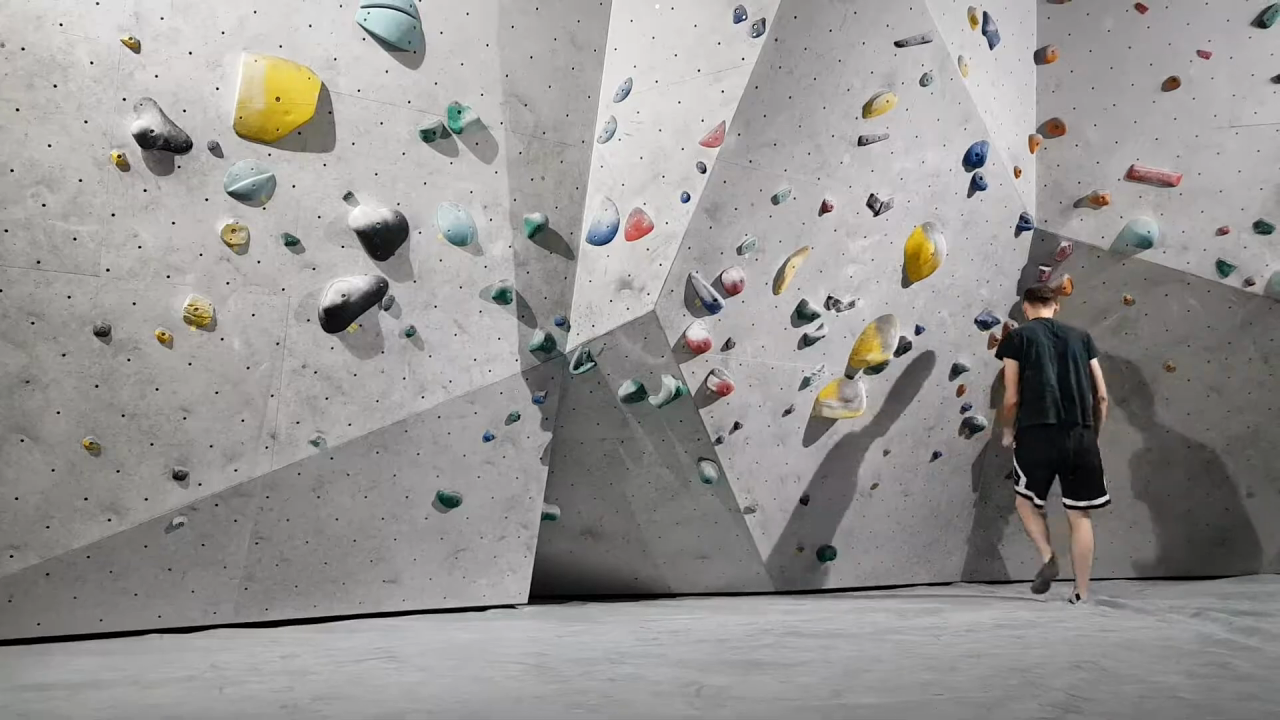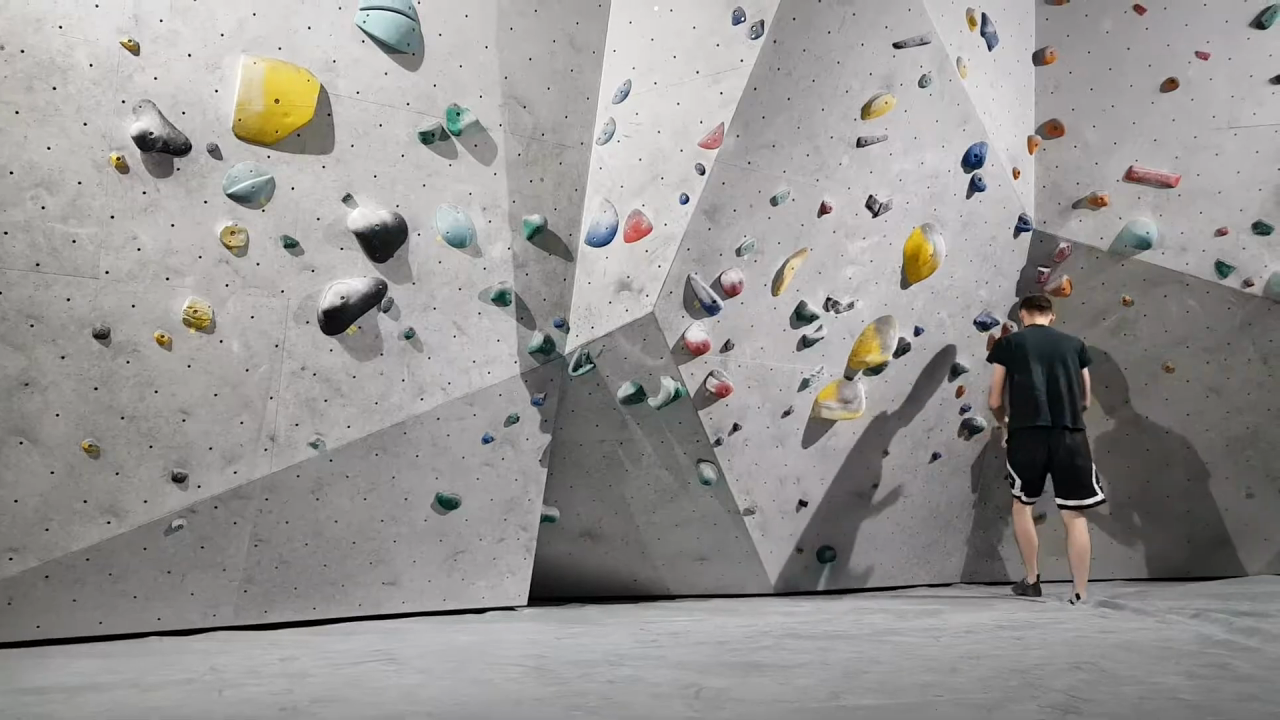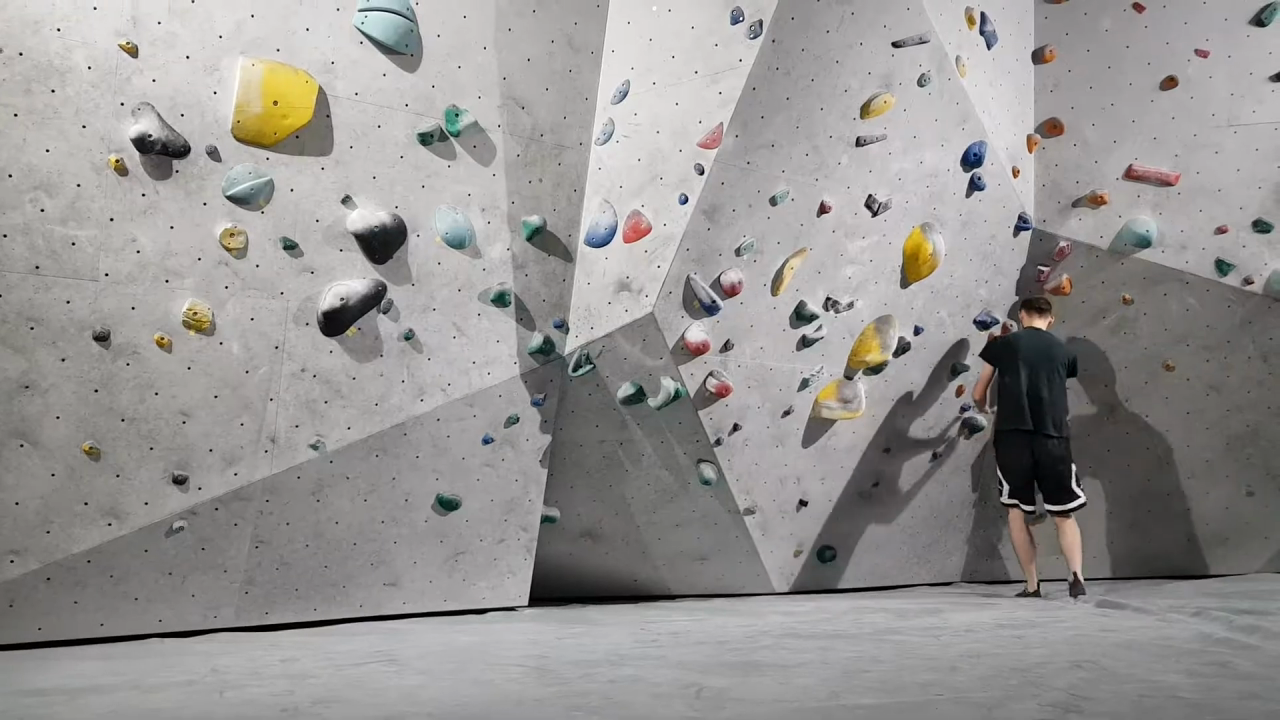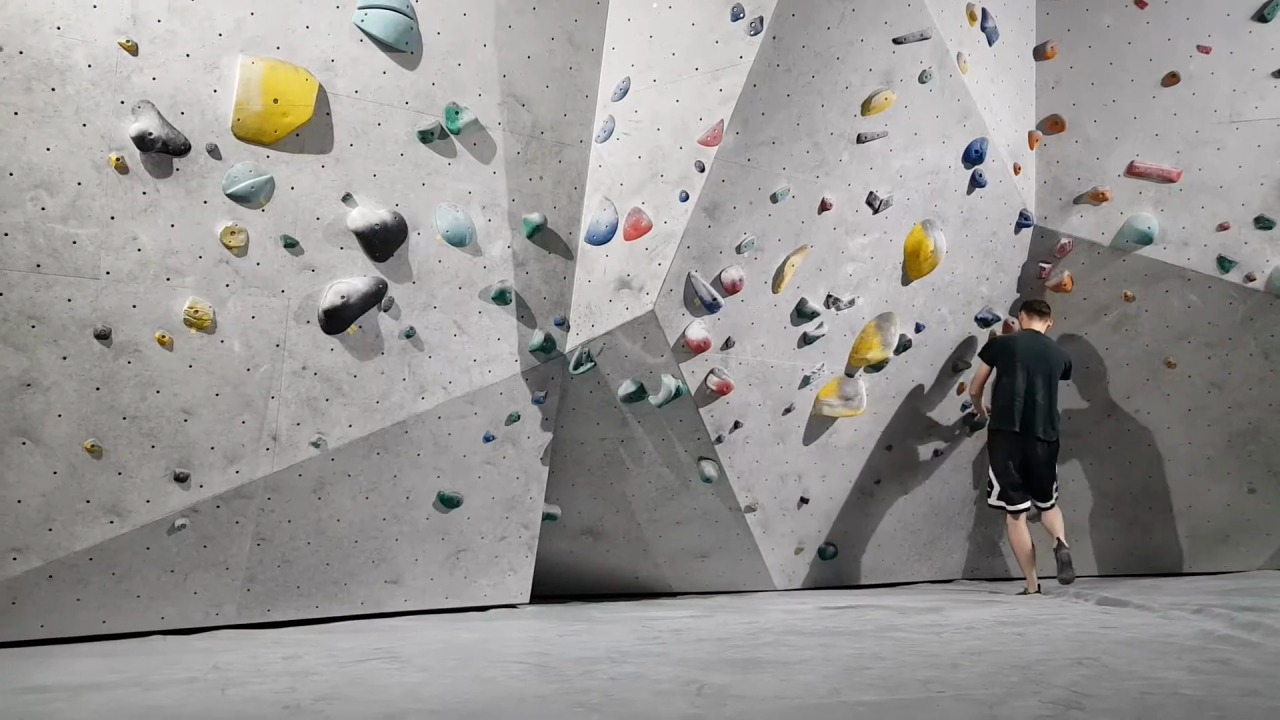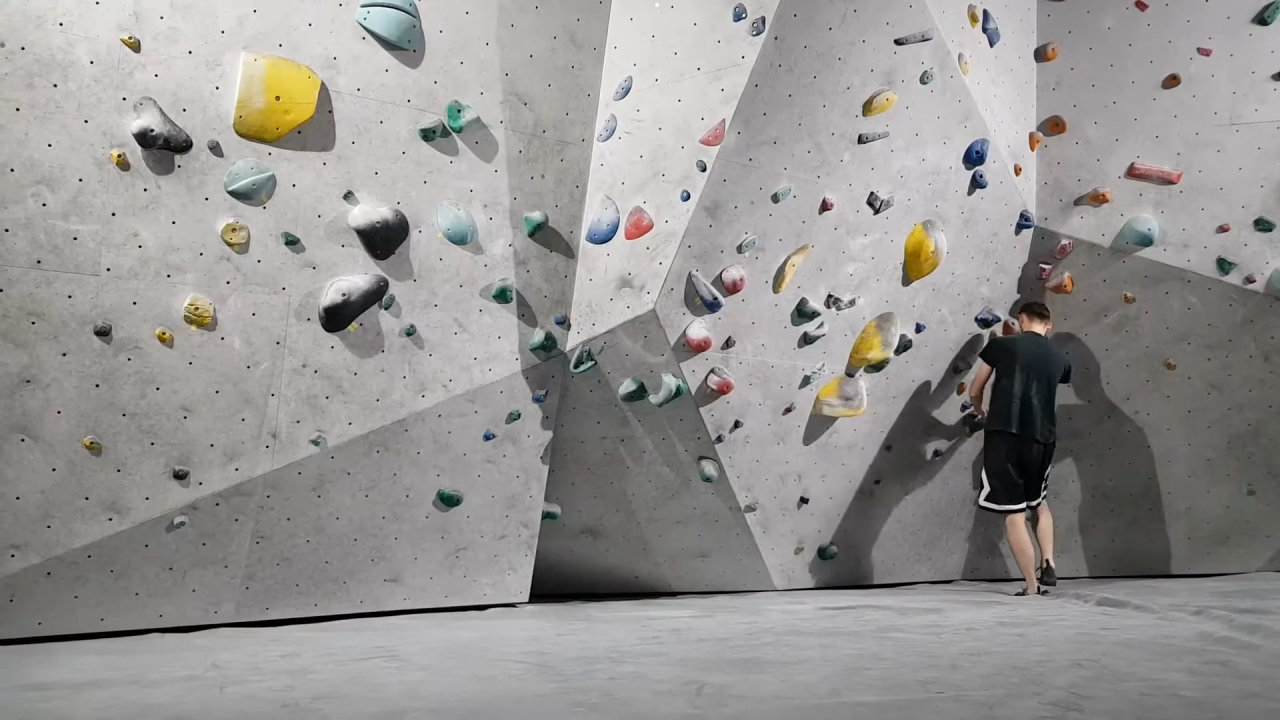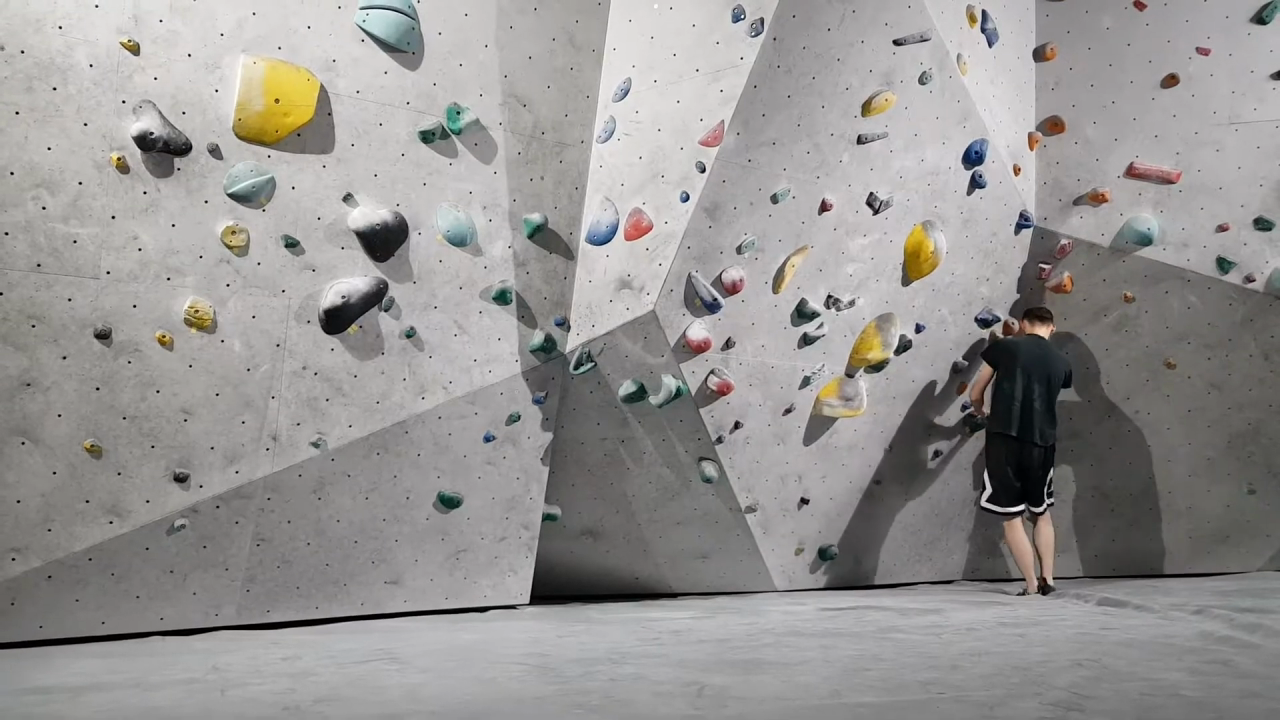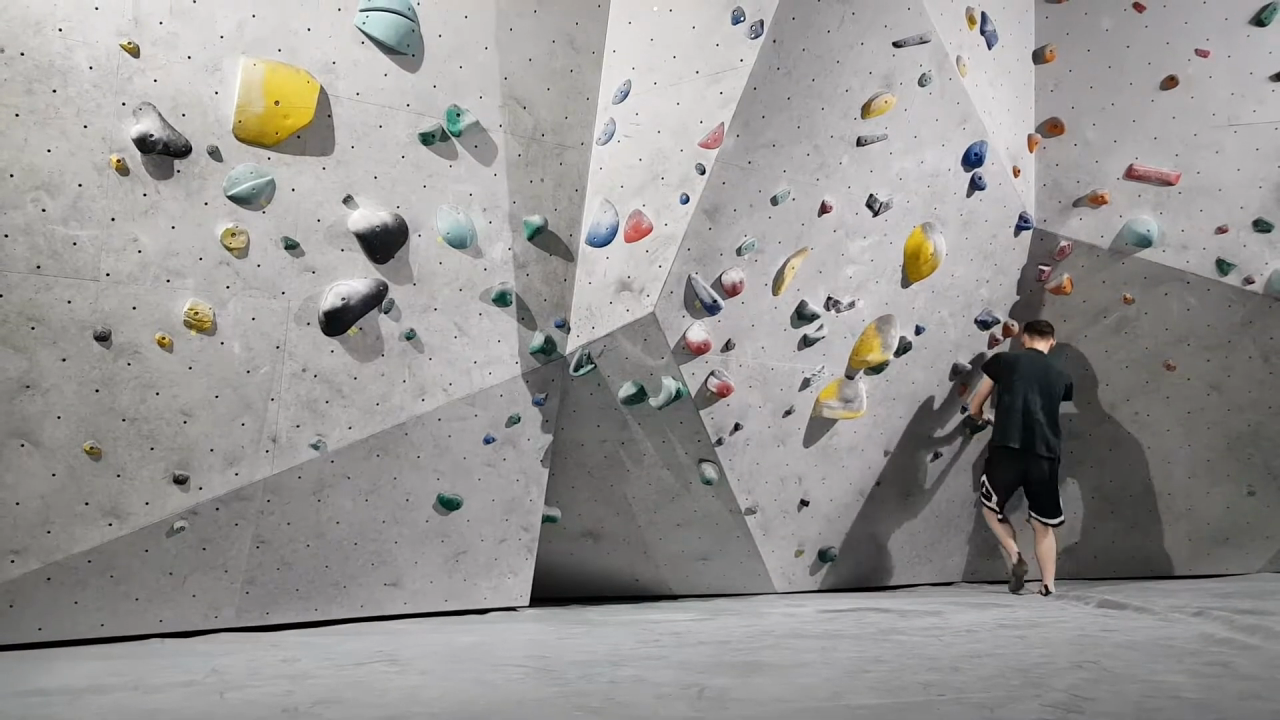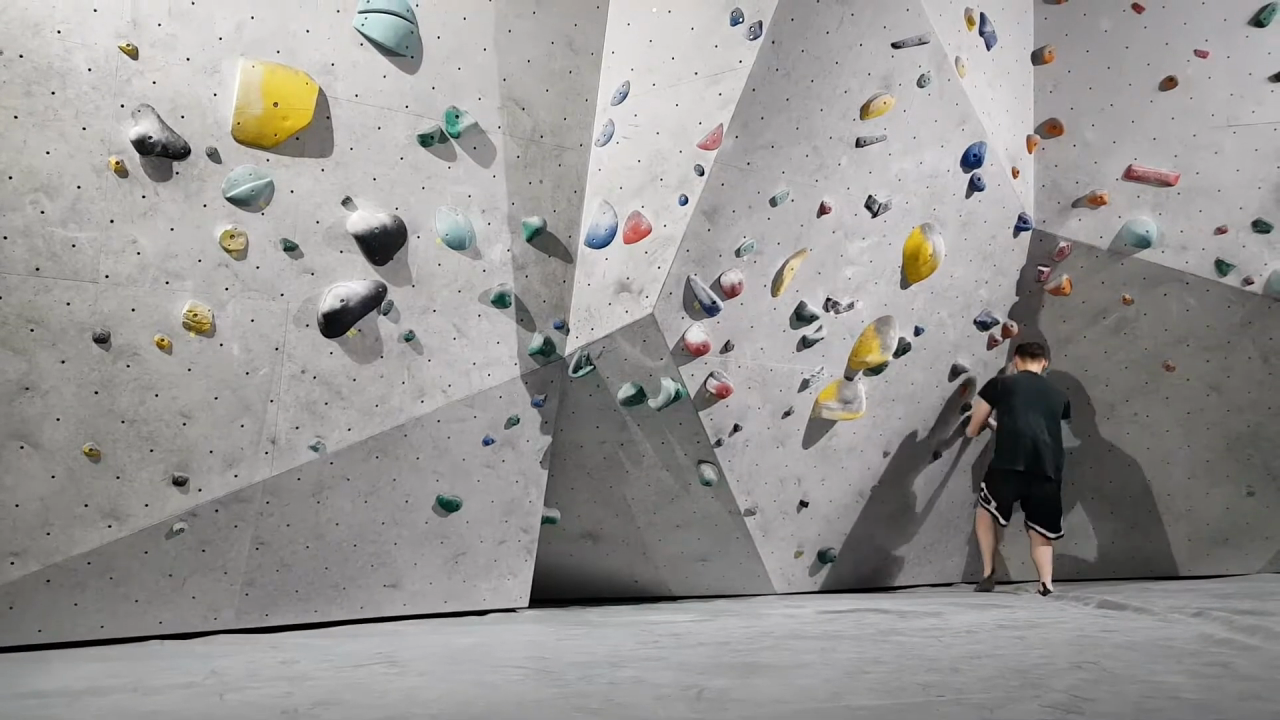
dt=0.2s
person 1, frame 1
left shoulder: (1017, 337)
right shoulder: (1081, 337)
left elbow: (1011, 398)
right elbow: (1102, 396)
left wrist: (1008, 431)
right wrist: (1093, 434)
left hip: (1037, 430)
right hip: (1081, 432)
left knee: (1026, 500)
right knee: (1080, 514)
left ankle: (1048, 558)
right ankle: (1081, 593)
person 1, frame 2
left shoulder: (1008, 343)
right shoulder: (1075, 344)
left elbow: (995, 401)
right elbow: (1085, 400)
left wrist: (1004, 423)
left hip: (1027, 433)
right hip: (1071, 433)
left knee: (1021, 503)
right knee: (1074, 515)
left ankle: (1031, 579)
right ankle: (1080, 593)
person 1, frame 3
left shoulder: (1001, 344)
right shoulder: (1065, 351)
left elbow: (978, 395)
left wrist: (986, 409)
left hip: (1013, 436)
right hip: (1054, 438)
left knee: (1017, 511)
right knee: (1064, 514)
left ankle: (1031, 586)
right ankle: (1076, 575)
person 1, frame 4
left shoulder: (1000, 344)
right shoulder: (1061, 355)
left elbow: (975, 390)
left wrist: (981, 409)
left hip: (1006, 435)
right hip: (1045, 438)
left knee: (1015, 512)
right knee: (1047, 503)
left ankle: (1031, 585)
right ankle: (1061, 542)
person 1, frame 5
left shoulder: (1001, 345)
right shoulder: (1060, 359)
left elbow: (975, 390)
left wrist: (980, 410)
left hip: (1004, 435)
right hip: (1042, 439)
left knee: (1014, 514)
right knee: (1038, 501)
left ankle: (1031, 587)
right ankle: (1049, 563)
person 1, frame 6
left shoulder: (1002, 347)
right shoulder: (1062, 362)
left elbow: (976, 393)
left wrist: (980, 411)
left hip: (1005, 438)
right hip: (1042, 442)
left knee: (1012, 517)
right knee: (1041, 512)
left ankle: (1031, 587)
right ankle: (1047, 580)
person 1, frame 7
left shoulder: (1003, 361)
right shoulder: (1062, 376)
left elbow: (974, 407)
left wrist: (981, 418)
left hip: (1008, 449)
right hip: (1046, 454)
left knee: (991, 508)
right knee: (1043, 523)
left ankle: (1015, 557)
right ankle: (1049, 586)
person 1, frame 8
left shoulder: (1000, 384)
right shoulder: (1059, 395)
left elbow: (972, 431)
left wrist: (991, 424)
left hip: (1010, 467)
right hip: (1048, 471)
left knee: (985, 509)
right knee: (1039, 531)
left ankle: (988, 573)
right ankle: (1046, 584)
